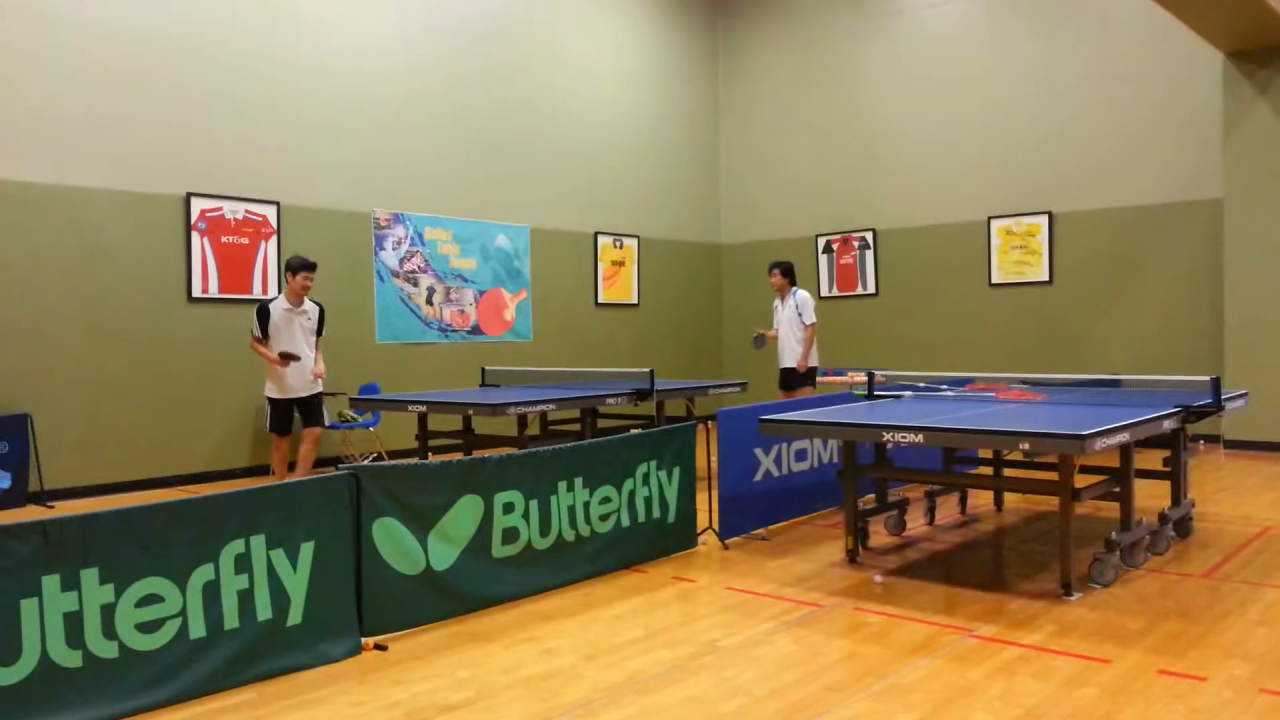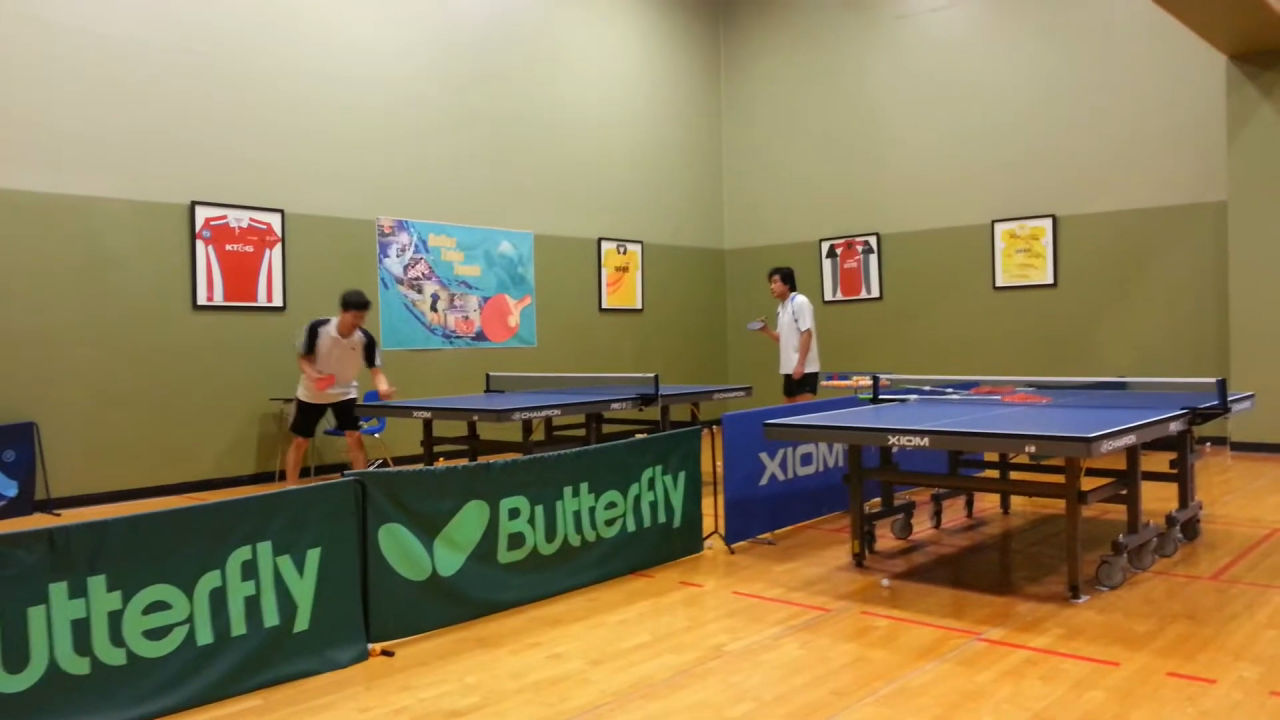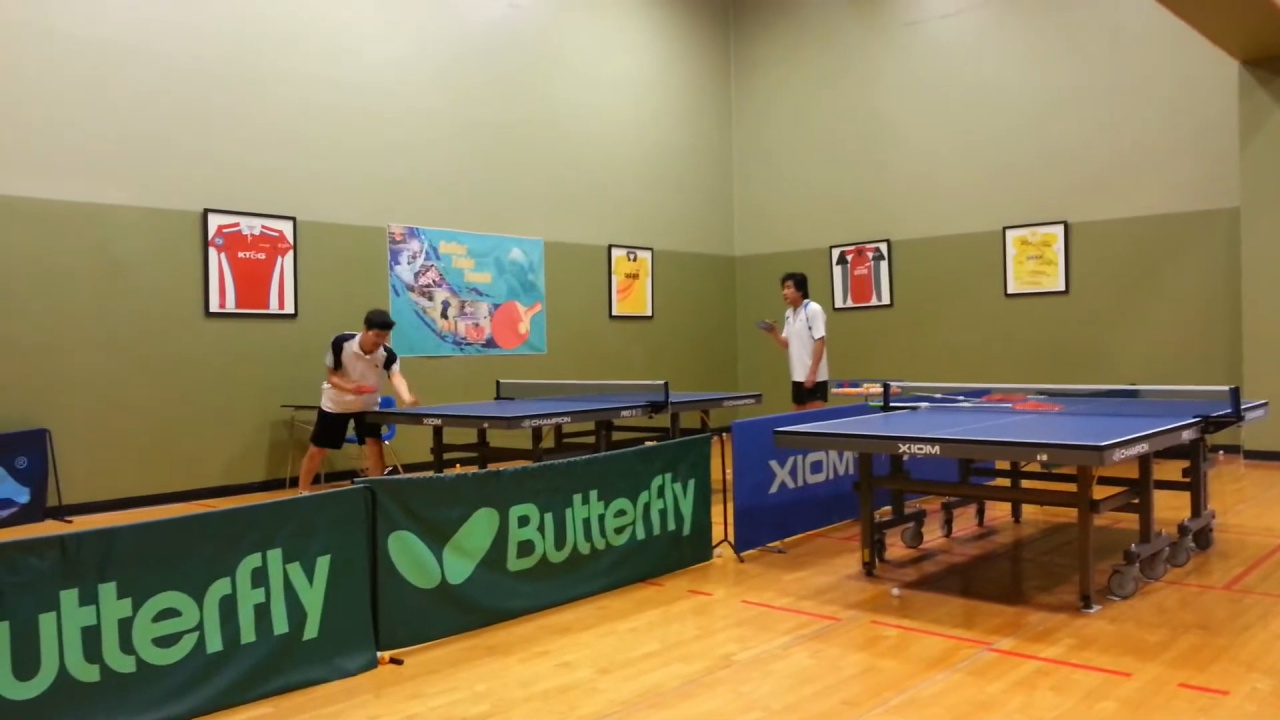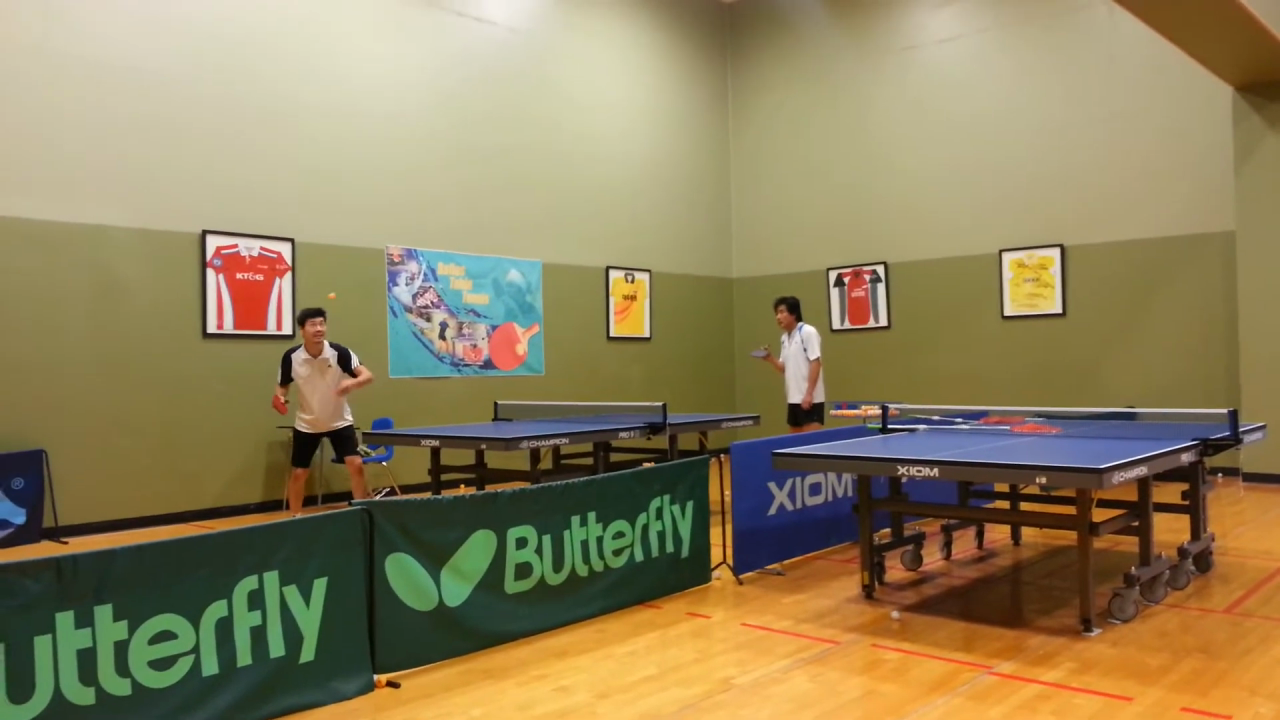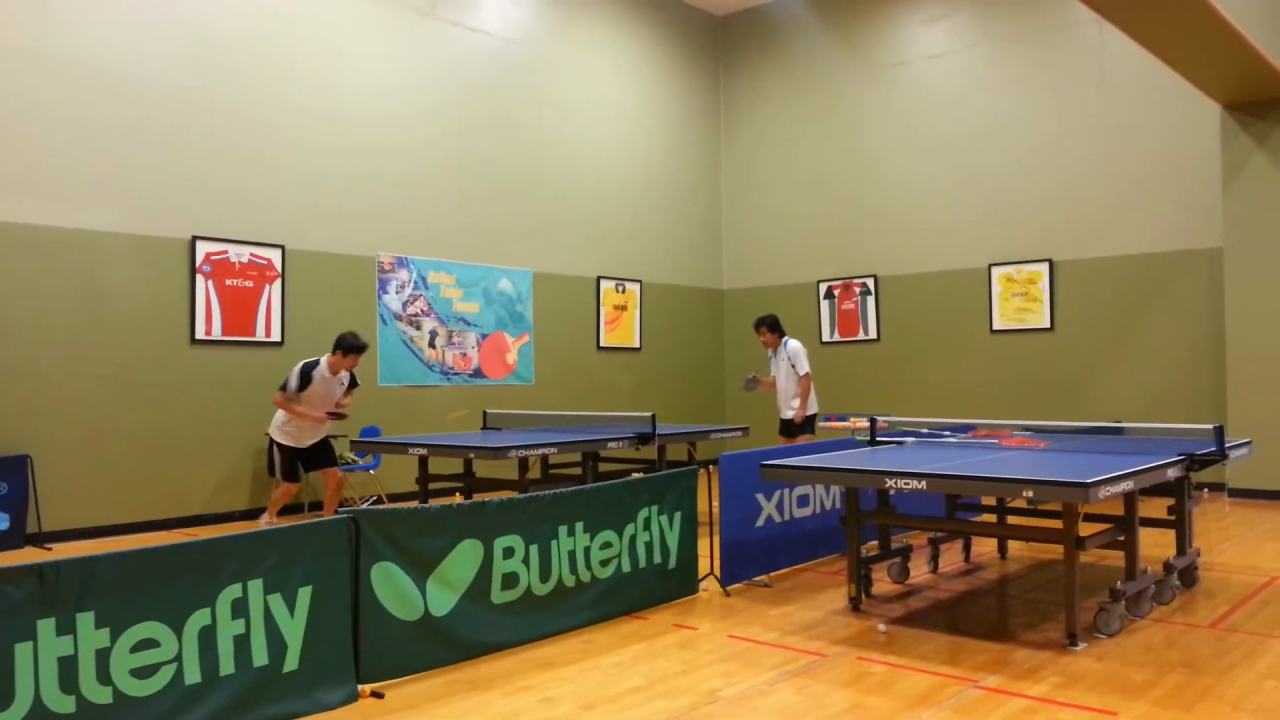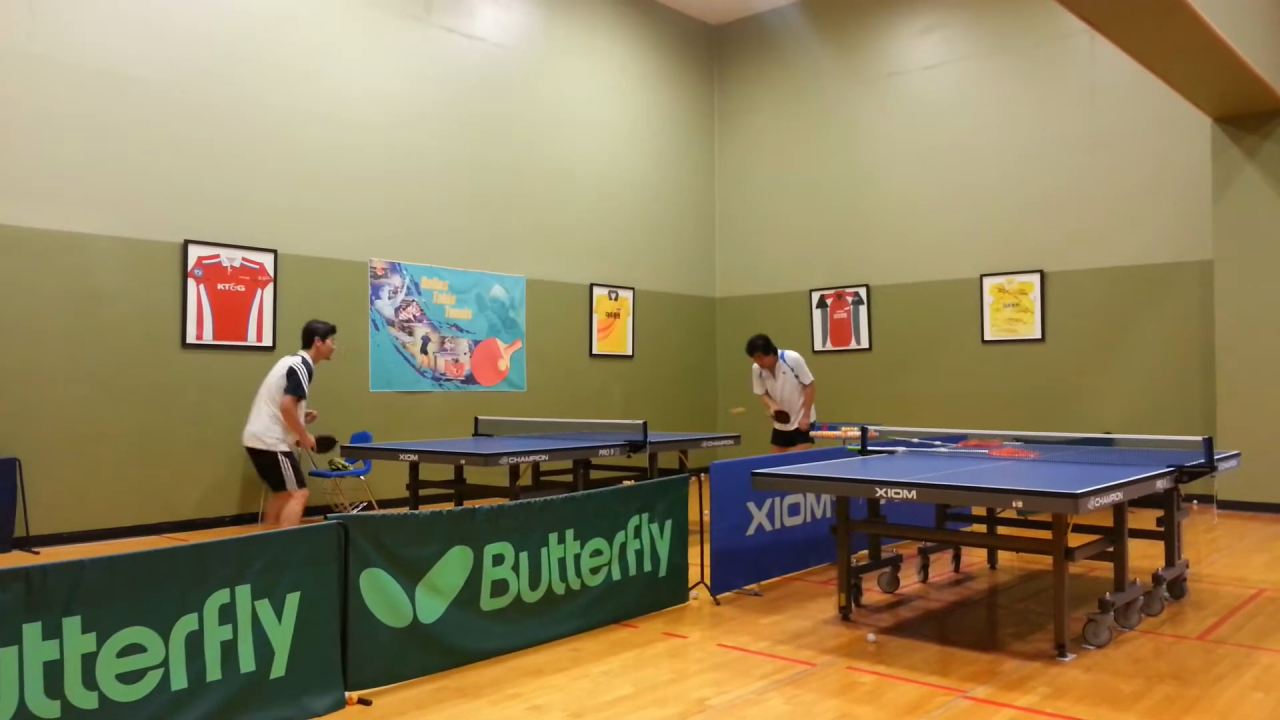
dt=0.5s
person 1, frame 1
left shoulder: (317, 309)
right shoulder: (267, 309)
right elbow: (256, 343)
left wrist: (320, 365)
right wrist: (273, 358)
left hip: (310, 386)
right hip: (280, 388)
left knee: (314, 435)
right knee: (281, 439)
person 1, frame 2
left shoulder: (367, 340)
right shoulder: (317, 328)
left elbow: (376, 372)
right elbow: (303, 359)
left wrist: (383, 388)
right wrist: (312, 377)
left hip: (345, 393)
right hip: (311, 393)
left knee: (354, 438)
right knee: (300, 441)
person 1, frame 3
left shoulder: (388, 355)
right shoulder: (341, 342)
left elbow: (397, 379)
right elbow: (332, 376)
left wrist: (407, 398)
right wrist: (350, 388)
left hip: (367, 406)
right hip: (335, 403)
left knee: (375, 447)
right knee: (316, 451)
right ankle: (302, 493)
person 1, frame 4
left shoulder: (339, 353)
right shoulder: (291, 357)
left elbow: (367, 376)
right elbow: (283, 385)
left wrist: (352, 383)
right wrist: (281, 397)
left hip: (339, 421)
right hip: (306, 424)
left knee: (355, 464)
right knee: (299, 473)
right ankle: (295, 517)
person 1, frame 5
left shoulder: (346, 373)
right shoulder: (307, 370)
left elbow: (350, 390)
right elbow: (279, 400)
left wrist: (344, 402)
right wrist: (310, 416)
left hip: (316, 436)
right hip: (286, 435)
left knee: (336, 477)
right knee: (289, 487)
right ankle: (269, 518)
person 1, frame 6
left shoulder: (292, 363)
right shoulder: (301, 366)
right elbow: (287, 406)
left wrist: (302, 417)
right wrist: (304, 436)
left hip: (257, 438)
right hip: (270, 442)
left knee: (283, 494)
right knee: (298, 495)
